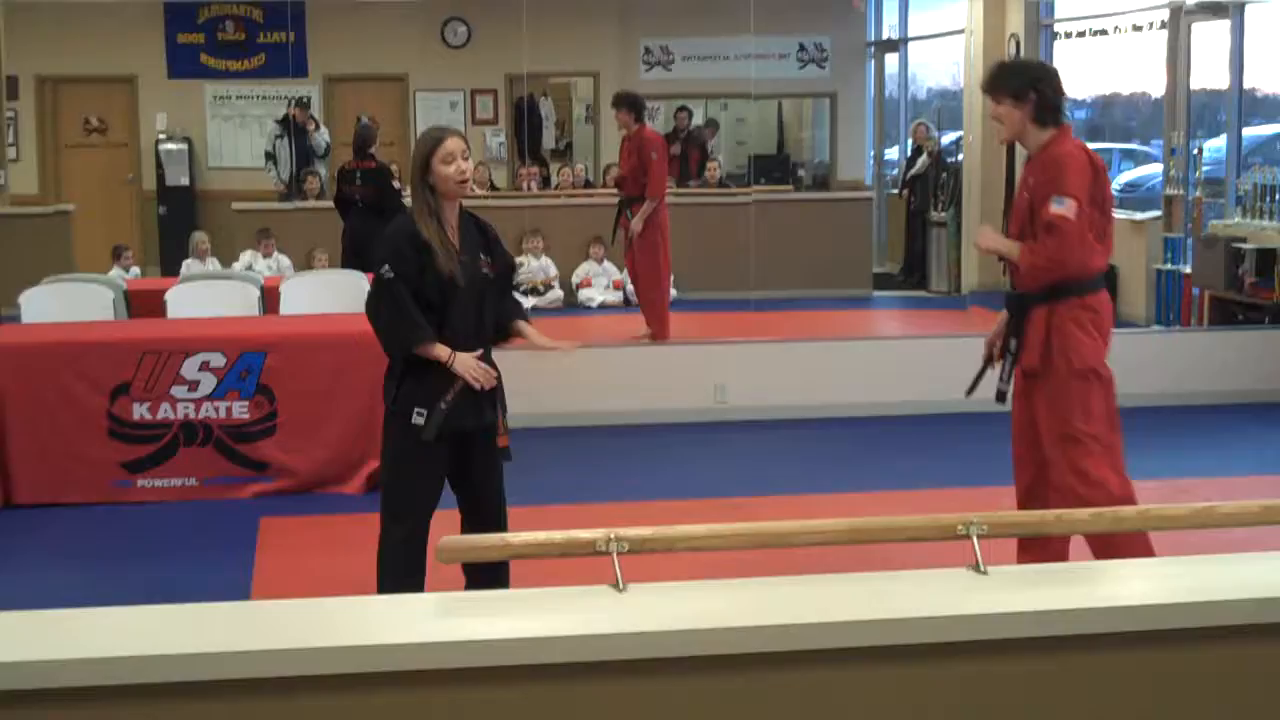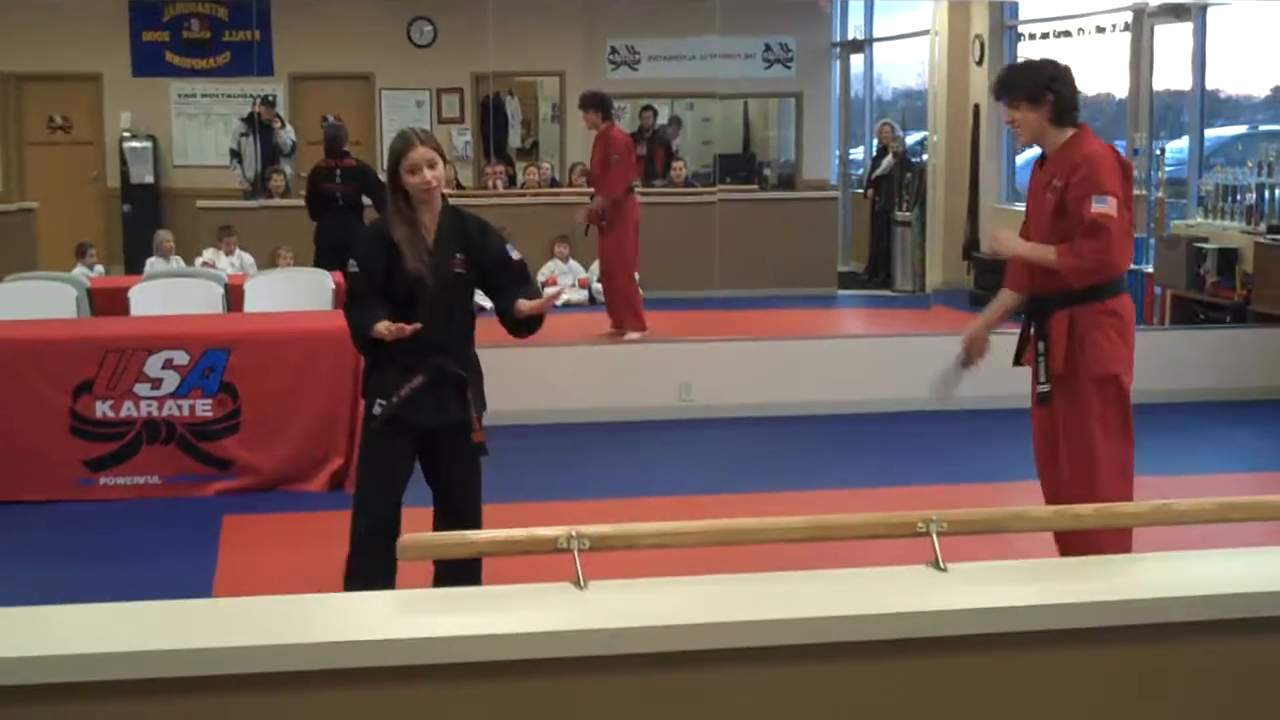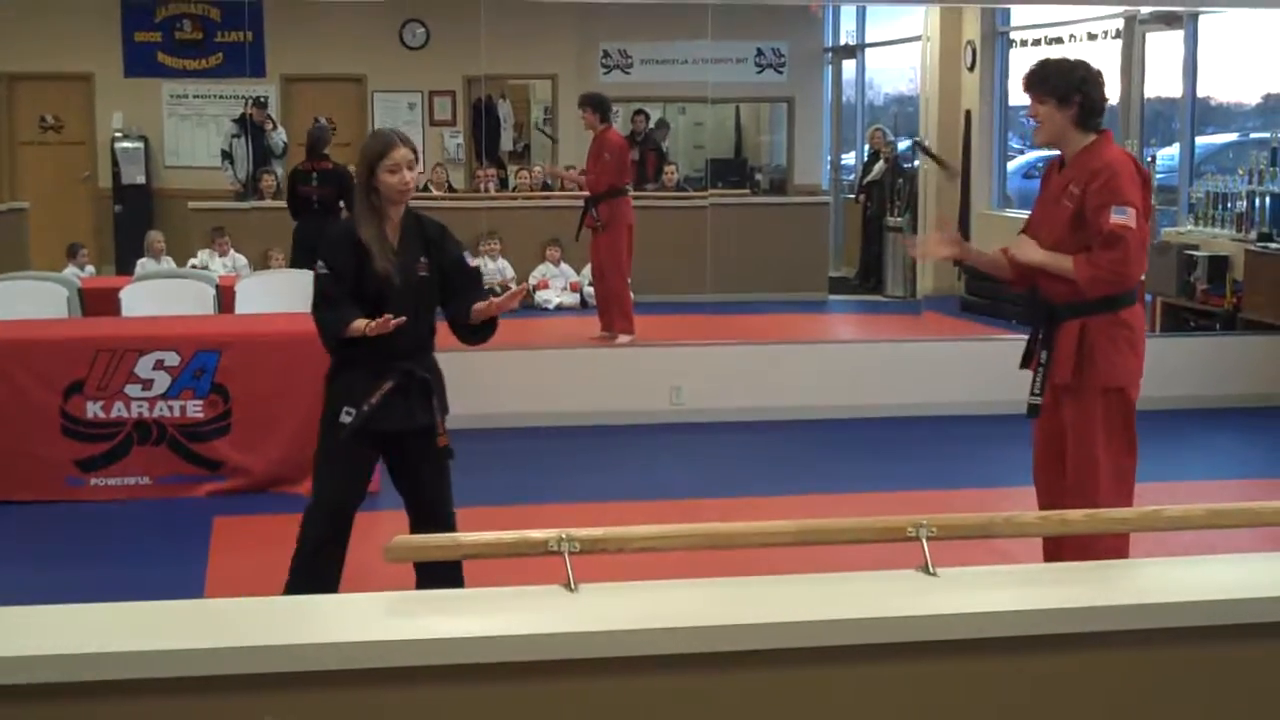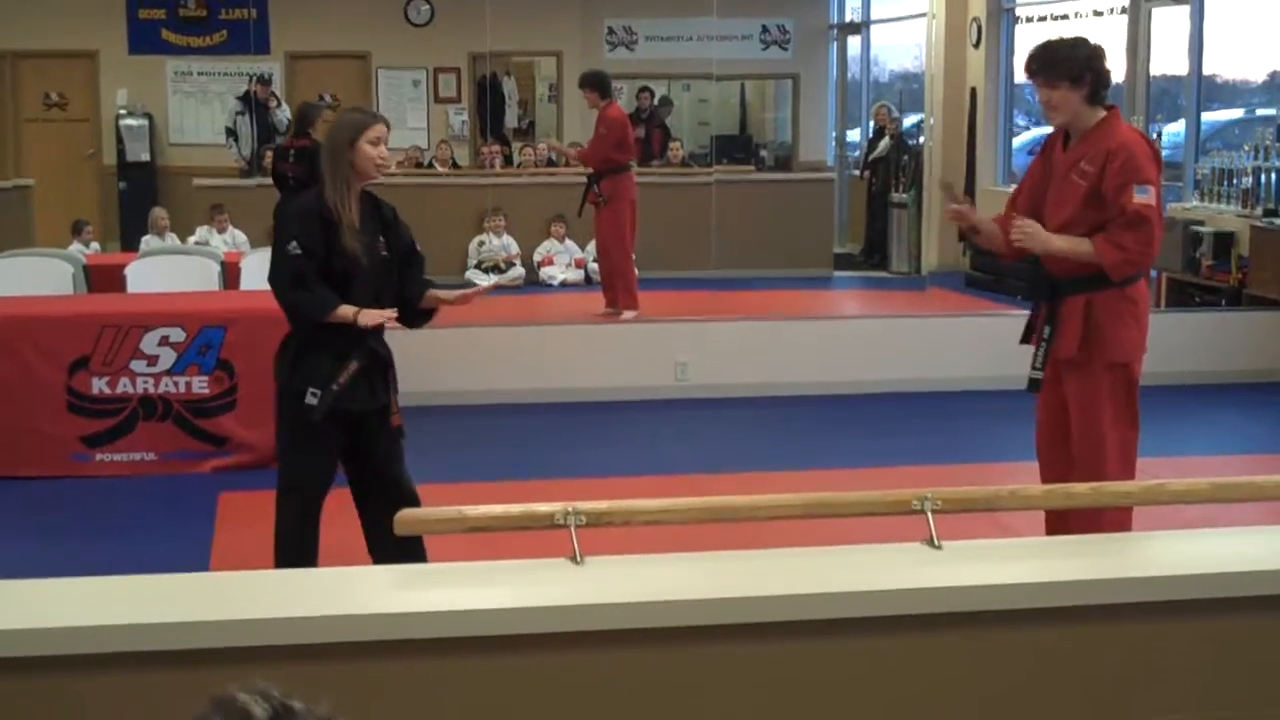
dt=0.4s
person 1, frame 1
left shoulder: (1066, 161)
right shoulder: (1041, 161)
left elbow: (1059, 256)
left wrist: (998, 244)
right wrist: (1008, 320)
left hip: (1070, 324)
right hip: (1046, 323)
left knee: (1084, 460)
right knee: (1036, 461)
person 1, frame 2
left shoulder: (1094, 161)
right shoulder: (1048, 165)
left elbow: (1101, 257)
left wrist: (1022, 248)
right wrist: (987, 321)
left hip: (1092, 327)
right hip: (1056, 328)
left knee: (1098, 467)
right knee: (1058, 465)
person 1, frame 3
left shoulder: (1112, 170)
right shoulder: (1059, 170)
left elbow: (1117, 267)
right elbow: (1027, 264)
left wrist: (1040, 255)
right wrist: (962, 253)
left hip: (1101, 340)
right hip: (1062, 337)
left knee: (1098, 477)
right knee: (1054, 472)
person 1, frame 4
left shoulder: (1126, 148)
right shoulder: (1058, 144)
left elbow: (1137, 247)
right elbow: (1019, 229)
left wrist: (1050, 242)
right wrist: (979, 225)
left hip: (1107, 316)
right hip: (1063, 310)
left knee: (1100, 452)
right knee: (1059, 446)
person 2, frame 1
left shoulder: (480, 232)
right shoulder: (403, 236)
left elbow: (497, 303)
right elbow: (391, 318)
left wrist: (528, 333)
right wrist: (449, 357)
left hip: (477, 385)
right hip: (420, 388)
left knee: (486, 503)
right knee: (408, 508)
person 2, frame 2
left shoulder: (472, 231)
right shoulder: (379, 237)
left elbow: (508, 288)
right elbow: (361, 307)
left wrist: (528, 306)
right wrist: (384, 329)
left hip: (455, 378)
right hip: (395, 380)
left knee: (460, 497)
right knee: (377, 500)
person 2, frame 3
left shoulder: (433, 236)
right shoulder: (345, 238)
left elbow: (460, 303)
right elbow: (330, 313)
left wrist: (489, 308)
right wrist: (365, 327)
left hip: (417, 383)
right hip: (358, 386)
left knee: (433, 503)
right knee: (333, 503)
person 2, frame 4
left shoulder: (382, 214)
right shoulder: (303, 213)
left elbow: (405, 286)
right elbow: (295, 292)
left wrist: (442, 297)
right wrist: (355, 314)
left hip: (368, 364)
right hip: (315, 366)
left knee: (385, 476)
right knee: (304, 483)
person 3, frame 1
left shoulder: (650, 140)
right shoulder: (627, 140)
left elbow: (657, 184)
left wrist: (640, 218)
right wrist: (617, 180)
left hip: (649, 214)
right hip: (633, 211)
left knee: (653, 272)
right knee: (638, 272)
left ankle: (659, 332)
right ankle: (655, 325)
person 3, frame 2
left shoulder: (617, 140)
right shoulder: (602, 138)
left elbow: (615, 184)
left wrist: (588, 209)
right wrist: (588, 174)
left hip: (620, 210)
right hip: (608, 210)
left knee: (622, 269)
right knee: (608, 269)
left ankle: (636, 325)
right ankle: (620, 323)
person 3, frame 3
left shoulder: (612, 142)
right shoulder: (599, 139)
left elbow: (599, 182)
left wrist: (567, 175)
right wrist: (577, 175)
left hip: (614, 211)
right hip: (602, 211)
left knee: (615, 271)
right knee: (601, 271)
left ankle: (625, 328)
right ankle: (610, 326)
person 3, frame 4
left shoulder: (612, 117)
right shoulder: (607, 114)
left elbow: (592, 157)
left wrist: (562, 148)
right wrist: (571, 151)
left hip: (615, 187)
right hip: (608, 186)
left knee: (618, 247)
right knee: (605, 247)
left ankle: (628, 303)
right ankle: (613, 301)
